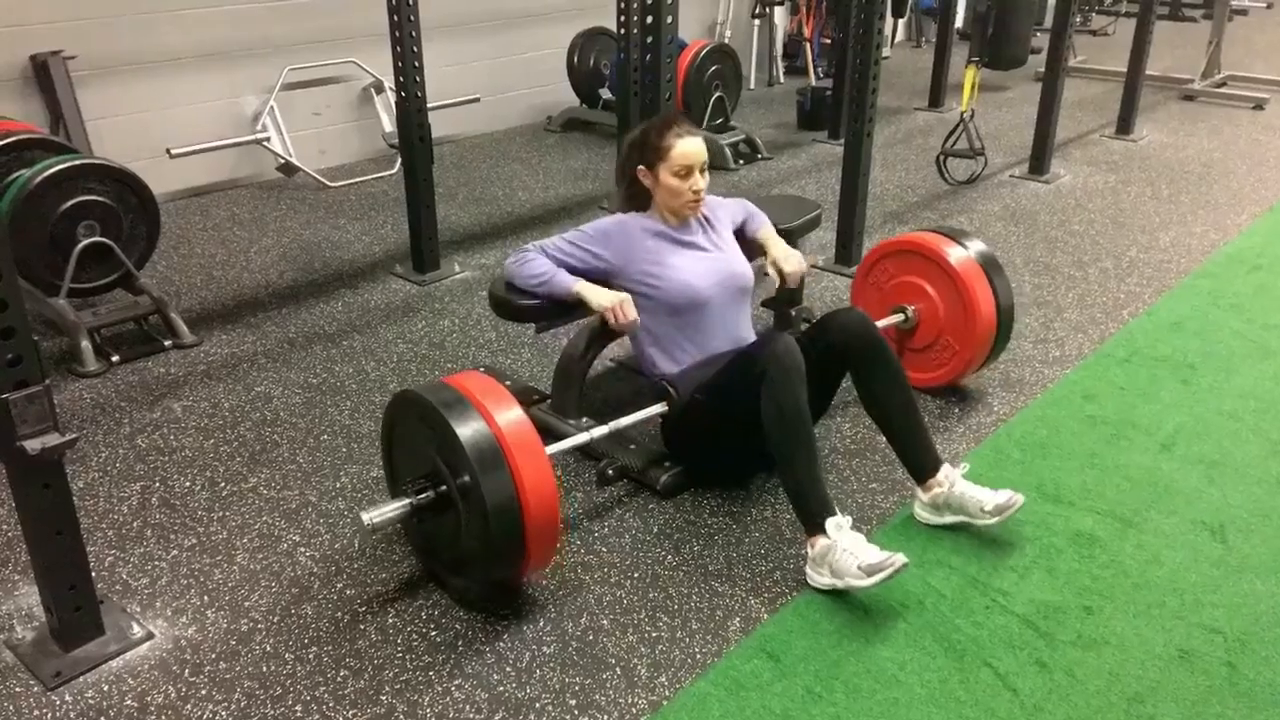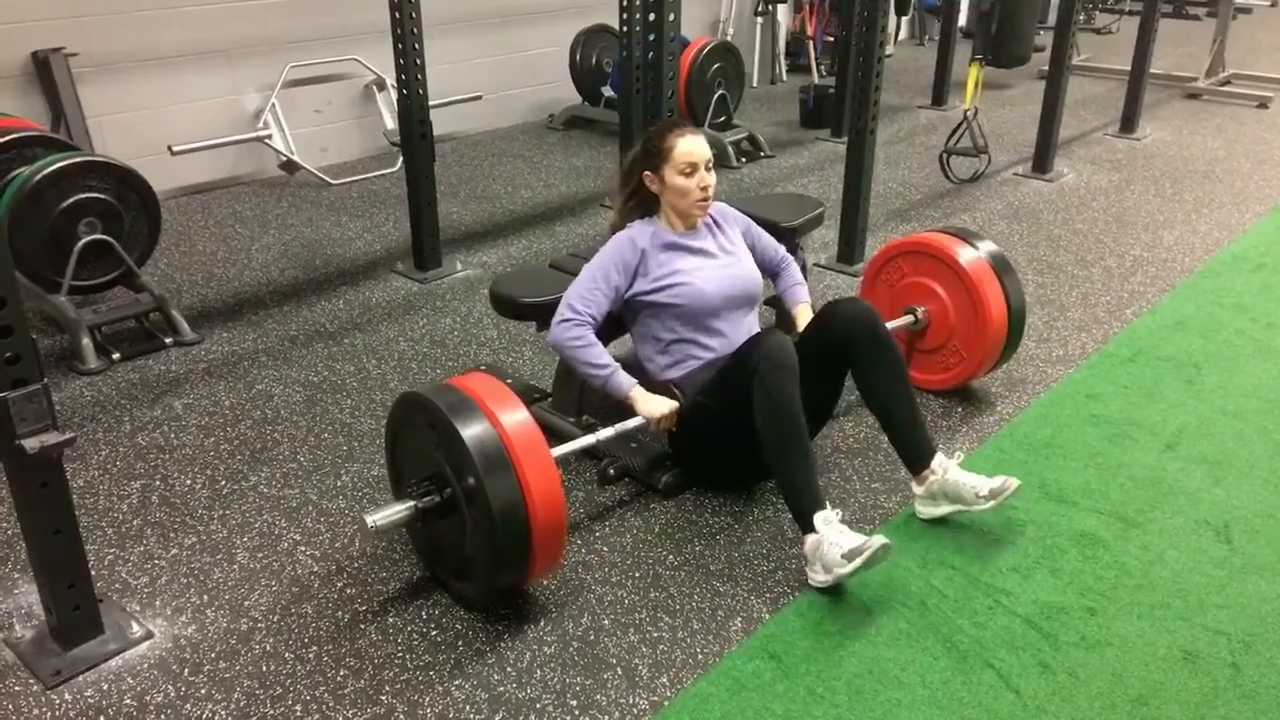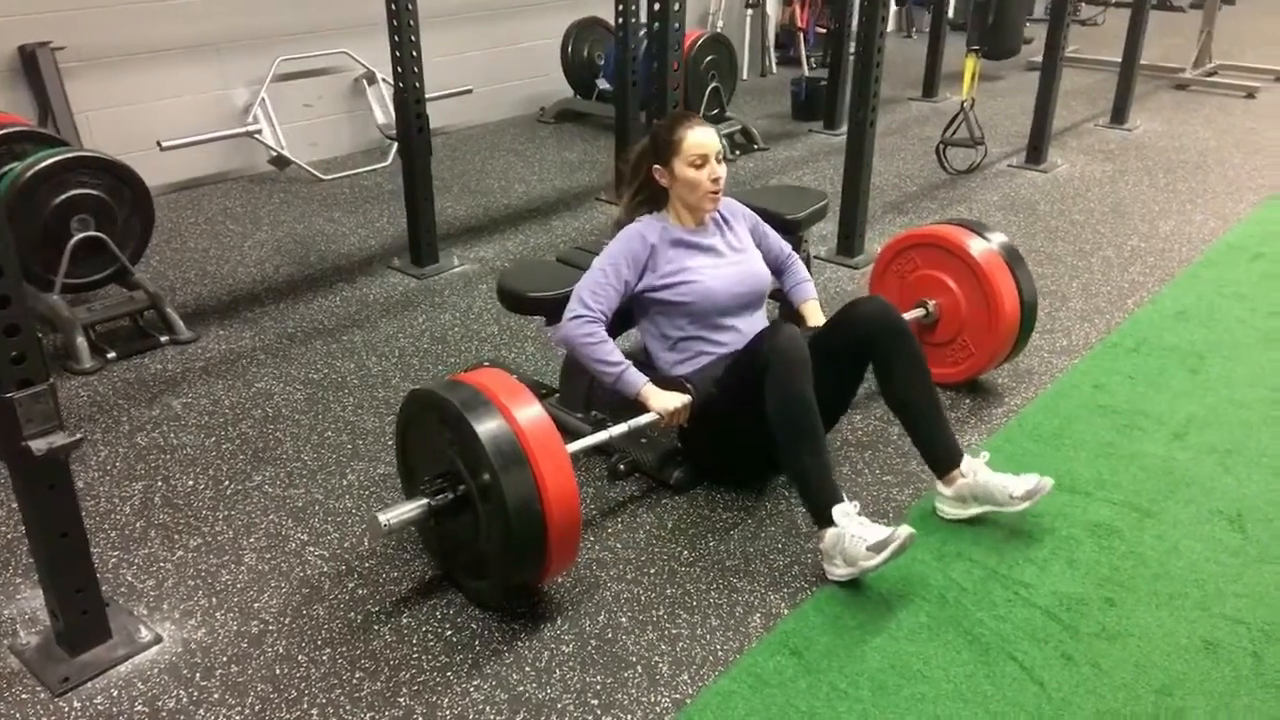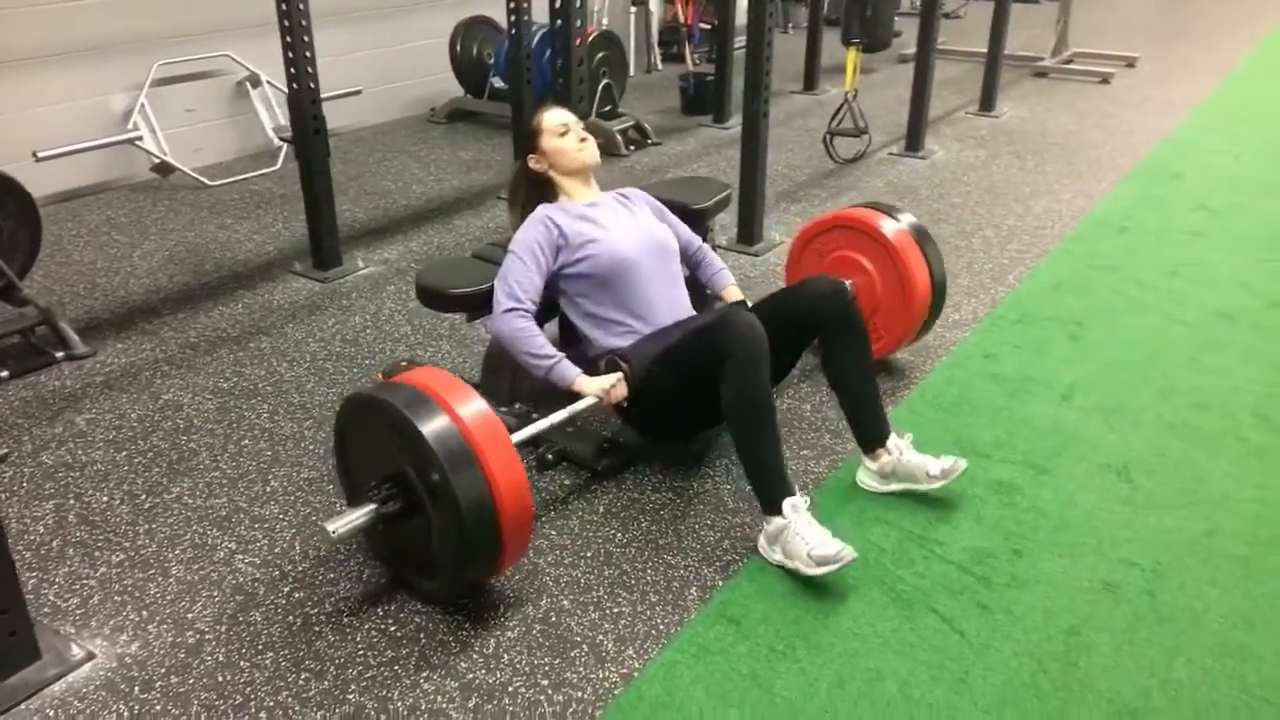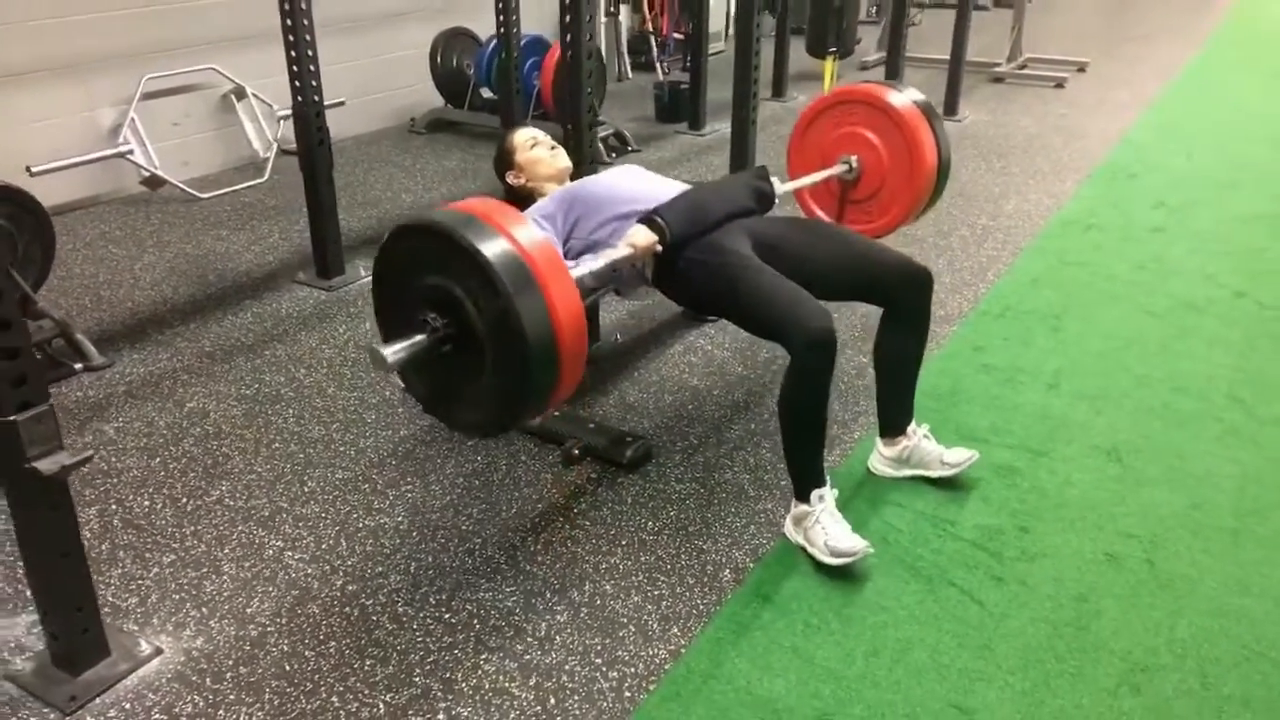
dt=1s
person 1, frame 1
left shoulder: (713, 212)
right shoulder: (620, 235)
left elbow: (749, 213)
right elbow: (520, 263)
left wrist: (776, 244)
right wrist: (590, 288)
left hip: (762, 400)
right hip: (697, 418)
left knee: (849, 326)
right knee: (775, 347)
left ankle: (936, 486)
right ankle: (824, 544)
person 1, frame 2
left shoulder: (724, 219)
right shoulder: (633, 245)
left elbow: (782, 264)
right elbow: (567, 327)
left wrist: (808, 328)
right wrist: (638, 394)
left hip: (768, 401)
right hip: (704, 421)
left knee: (849, 315)
right knee: (770, 345)
left ankle: (933, 476)
right ankle: (819, 536)
person 1, frame 3
left shoulder: (731, 214)
right shoulder: (642, 239)
left elbow: (787, 261)
right elbow: (577, 324)
left wrist: (819, 327)
right wrist: (648, 391)
left hip: (778, 393)
right hip: (711, 414)
left knee: (872, 315)
right knee: (780, 339)
left ankle: (958, 478)
right ankle: (837, 531)
person 1, frame 4
left shoulder: (634, 200)
right shoulder: (546, 225)
left elbow: (697, 251)
right elbow: (508, 317)
left wrist: (735, 300)
right wrist: (580, 379)
left hip: (698, 349)
right hip: (646, 380)
left knee: (827, 295)
right knee: (741, 332)
left ankle: (883, 456)
right ankle: (782, 522)
person 1, frame 5
left shoulder: (618, 174)
right shoulder: (541, 217)
left wrist: (757, 185)
right wrist: (620, 250)
left hip: (745, 224)
right hip: (692, 253)
left knee: (909, 279)
right knee: (813, 332)
left ankle: (898, 443)
right ankle: (809, 507)
